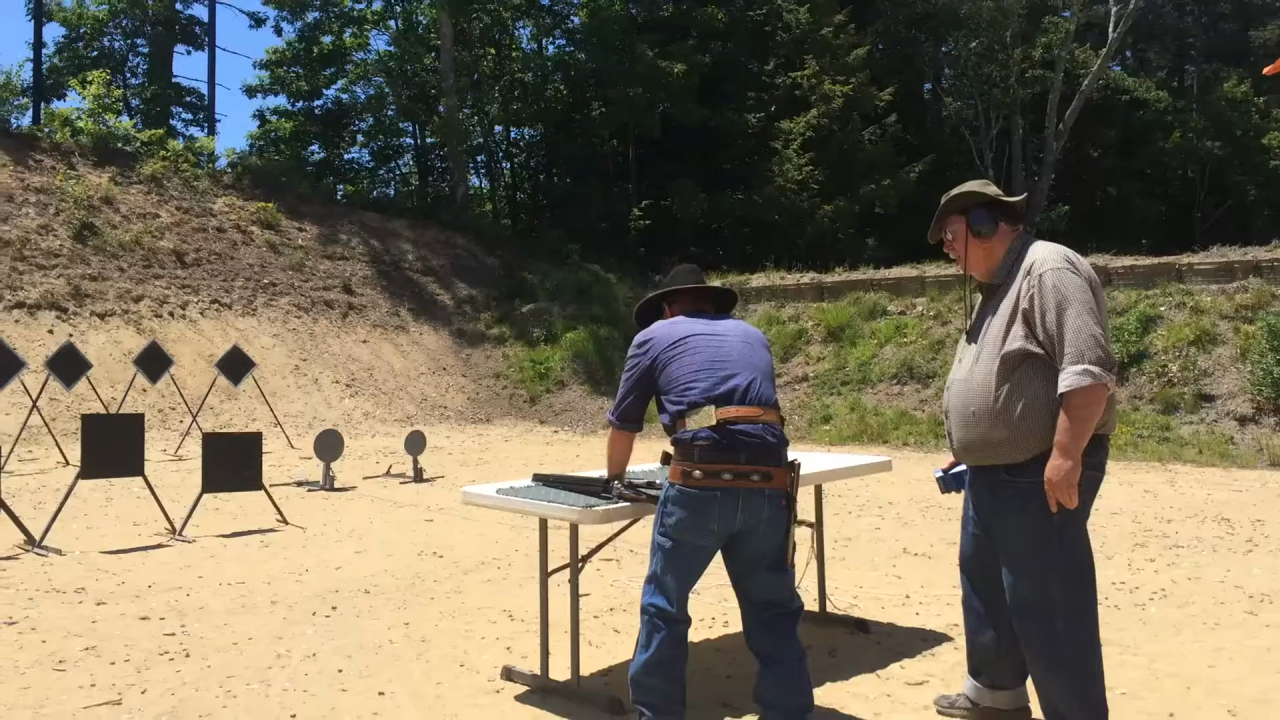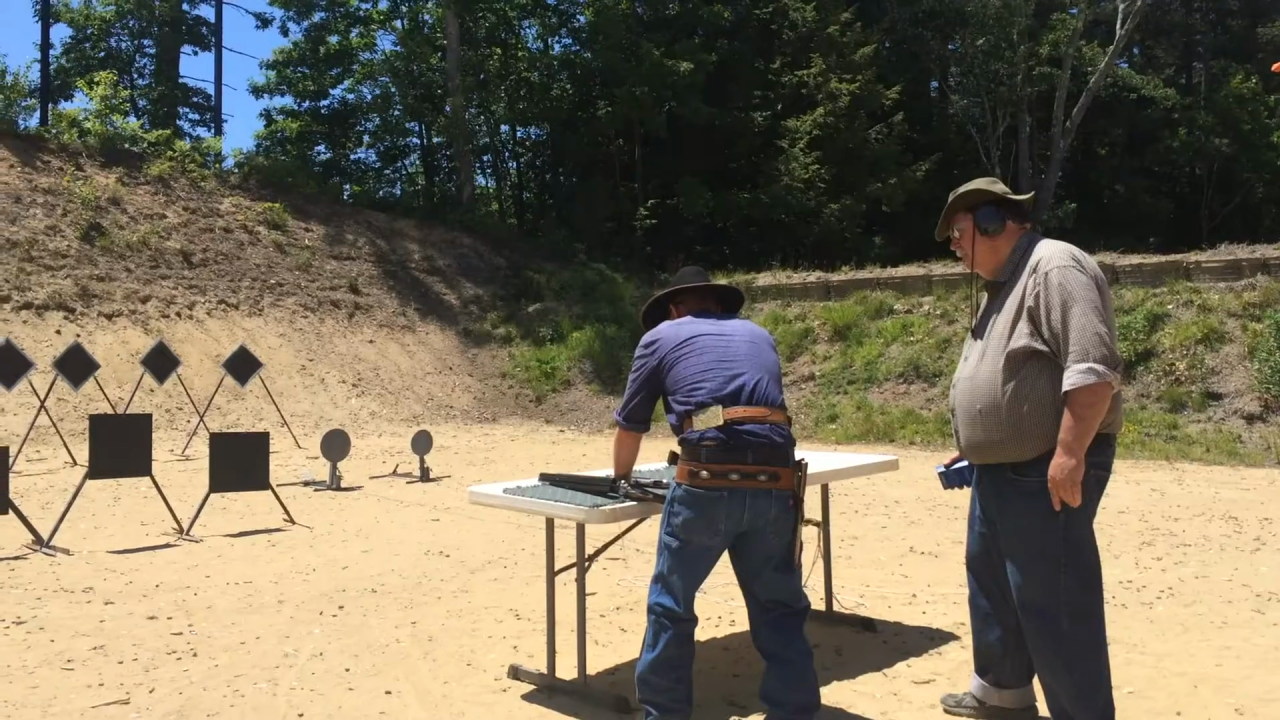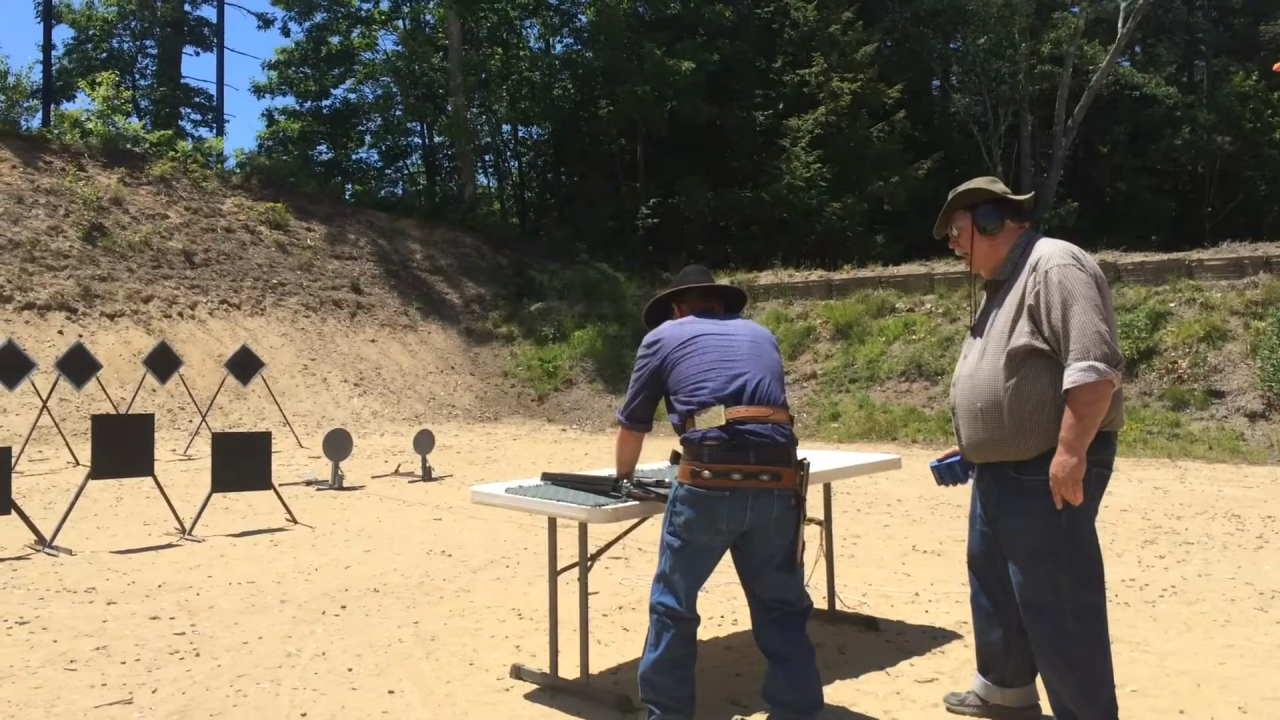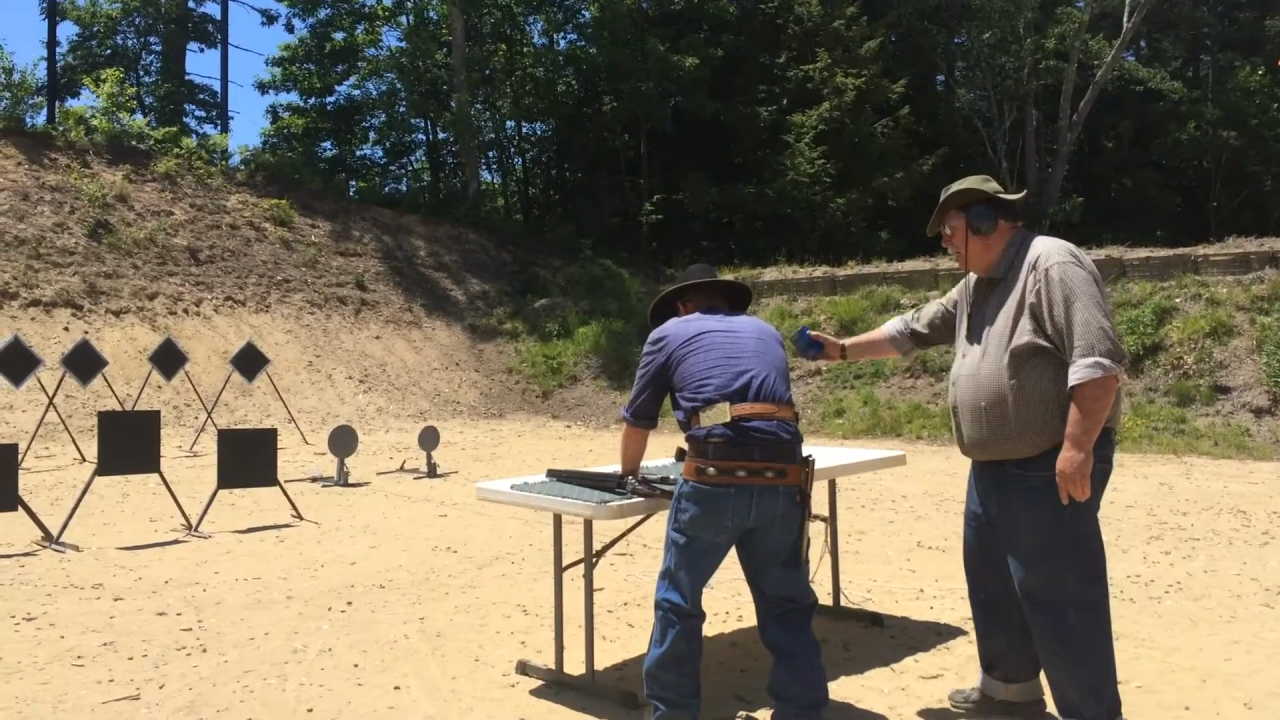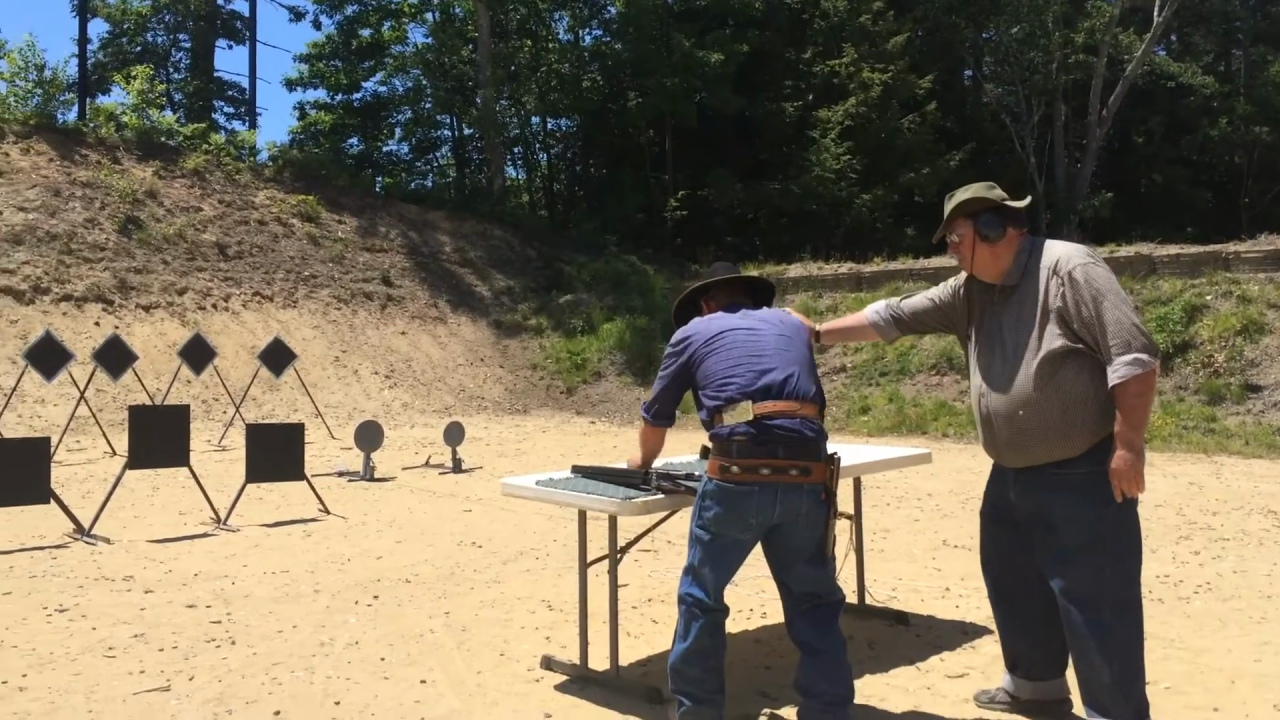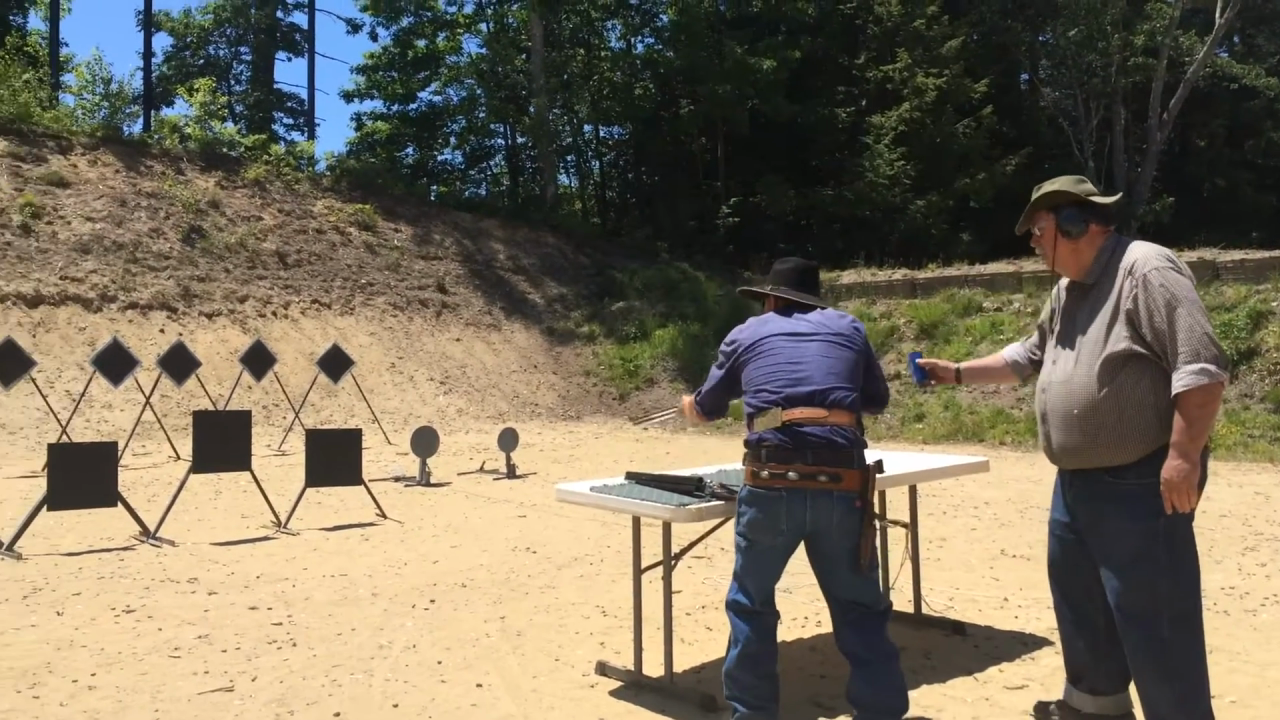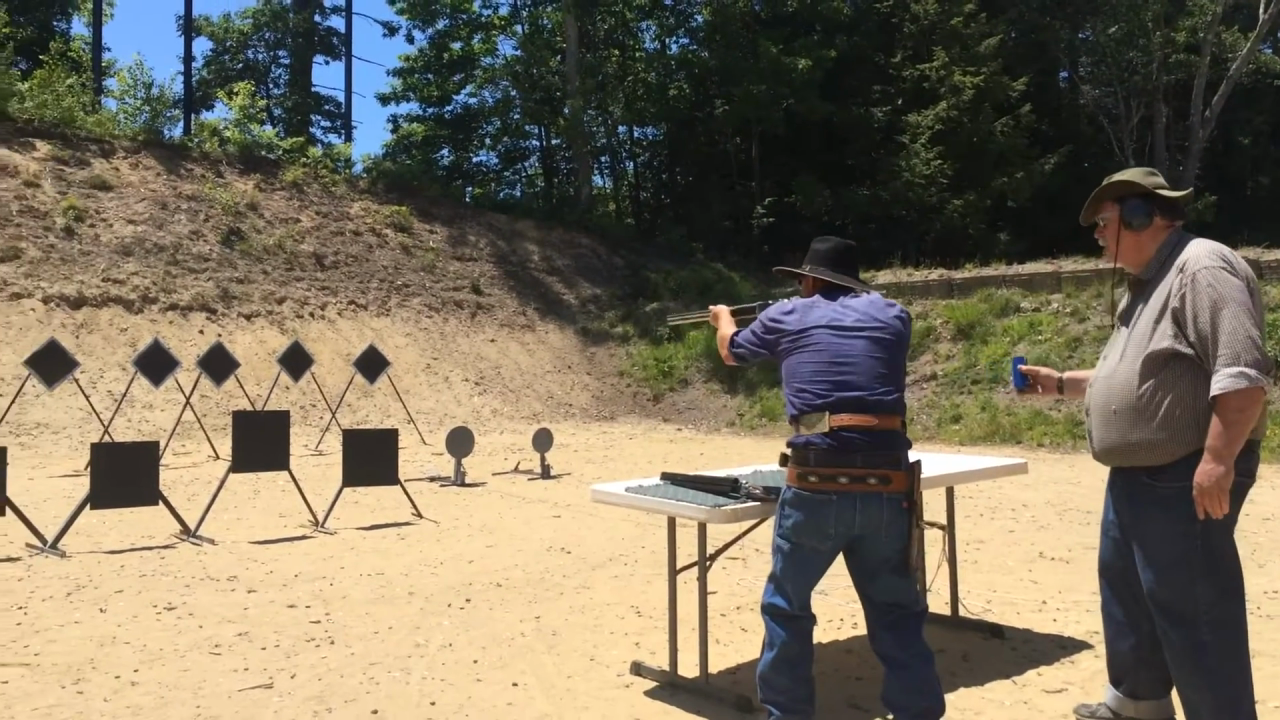
dt=0.5s
person 1, frame 1
left shoulder: (1050, 270)
right shoulder: (998, 285)
left elbow: (1089, 370)
left wrist: (1066, 457)
right wrist: (970, 451)
left hip: (1042, 473)
right hip: (994, 471)
left knee: (1047, 602)
right knee: (984, 583)
person 1, frame 2
left shoulder: (1055, 268)
right shoulder: (1004, 283)
left elbow: (1093, 368)
left wrist: (1069, 455)
right wrist: (975, 448)
left hip: (1048, 469)
right hip: (999, 469)
left knee: (1052, 601)
right knee: (991, 581)
person 1, frame 3
left shoulder: (1056, 267)
right shoulder: (1002, 283)
left elbow: (1094, 366)
left wrist: (1071, 453)
right wrist: (969, 446)
left hip: (1048, 471)
right hip: (999, 469)
left knee: (1055, 597)
right knee: (992, 581)
person 1, frame 4
left shoulder: (1053, 265)
right shoulder: (978, 285)
left elbow: (1099, 361)
right elbow: (915, 328)
left wrist: (1078, 449)
right wrist: (844, 348)
left hip: (1047, 469)
right hip: (995, 468)
left knee: (1057, 593)
right knee: (991, 581)
person 1, frame 5
left shoulder: (1070, 269)
right shoulder: (970, 290)
left elbow: (1134, 357)
right elbow: (896, 315)
left wrist: (1128, 446)
right wrist: (820, 333)
left hip: (1083, 472)
right hip: (1013, 472)
left knee: (1091, 594)
right knee: (1012, 580)
person 1, frame 6
left shoulder: (1147, 270)
right shoulder: (1068, 290)
left elbow: (1201, 367)
right elbow: (1028, 356)
left wrist: (1183, 457)
right wrist: (957, 373)
left hip: (1141, 482)
right hip: (1077, 480)
left knee: (1149, 607)
right knee: (1077, 591)
person 1, frame 7
left shoulder: (1203, 268)
right shoulder: (1144, 284)
left elbow: (1244, 372)
left wrist: (1218, 460)
right wrist: (1061, 383)
left hip: (1185, 482)
right hip: (1134, 478)
left knee: (1190, 607)
right knee: (1127, 592)
person 2, frame 1
left shoulder: (654, 337)
right shoulder: (753, 335)
left elbow: (623, 425)
left wrist: (615, 479)
left hip: (700, 485)
right hip: (767, 484)
left knee: (664, 608)
right knee: (774, 610)
person 2, frame 2
left shoulder: (660, 337)
right shoulder: (759, 336)
left elbow: (629, 425)
left wrist: (621, 478)
left hip: (706, 484)
right hip: (774, 484)
left knee: (670, 607)
right knee: (780, 610)
person 2, frame 3
left shoulder: (663, 337)
right shoulder: (761, 334)
left elbow: (632, 424)
left wrist: (623, 476)
left hip: (709, 482)
right hip: (776, 481)
left knee: (673, 606)
right knee: (782, 609)
person 2, frame 4
left shoulder: (668, 334)
right shoulder: (766, 332)
left elbow: (637, 420)
left wrist: (628, 472)
left hip: (713, 479)
right hip: (781, 478)
left knee: (678, 603)
right knee: (787, 605)
person 2, frame 5
left shoulder: (692, 332)
right shoulder: (791, 325)
left elbow: (656, 417)
left wrist: (645, 461)
left hip: (737, 476)
right hip: (806, 475)
left knee: (702, 599)
right knee: (814, 600)
person 2, frame 6
left shoulder: (746, 334)
right shoulder: (849, 328)
left elbow: (706, 408)
right elbow: (877, 400)
left wrist: (688, 405)
left hip: (771, 483)
right hip: (842, 482)
left knee: (751, 605)
right knee: (861, 610)
person 2, frame 7
left shoulder: (787, 316)
right shoulder: (892, 315)
left elbow: (732, 351)
left wrist: (723, 319)
left hip: (817, 485)
right hip: (887, 485)
left knee: (787, 608)
right knee: (896, 613)
